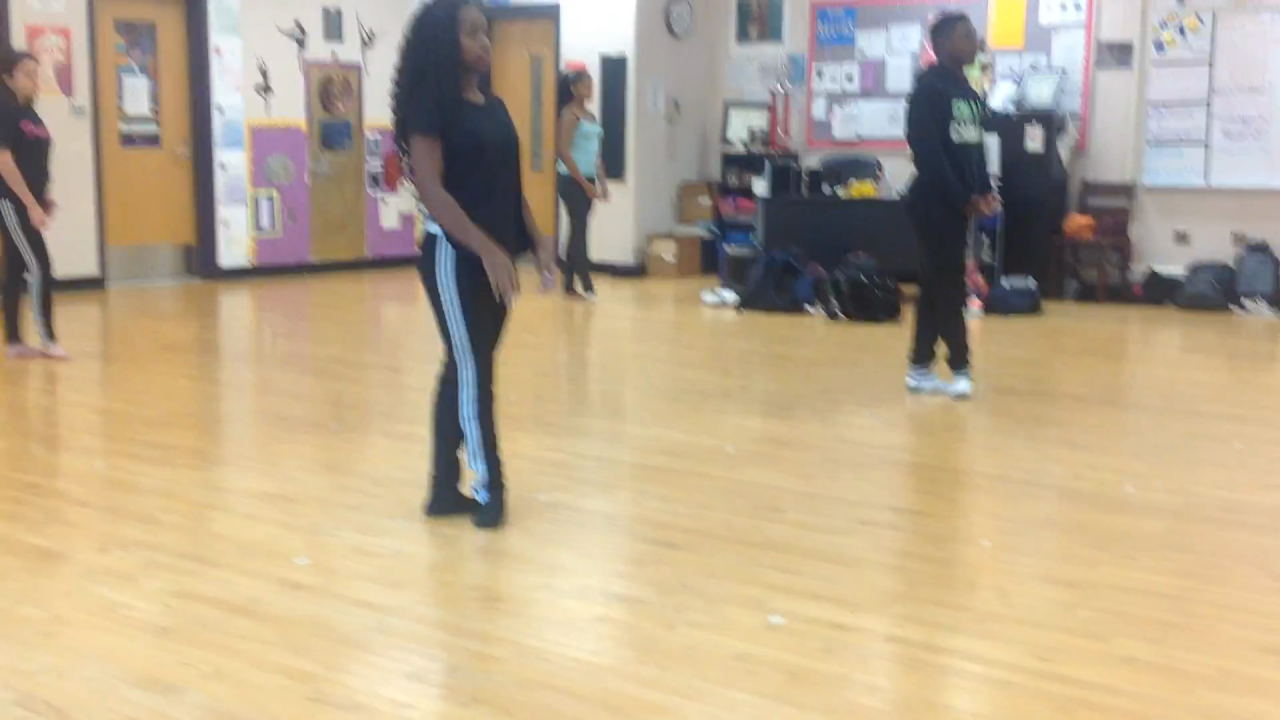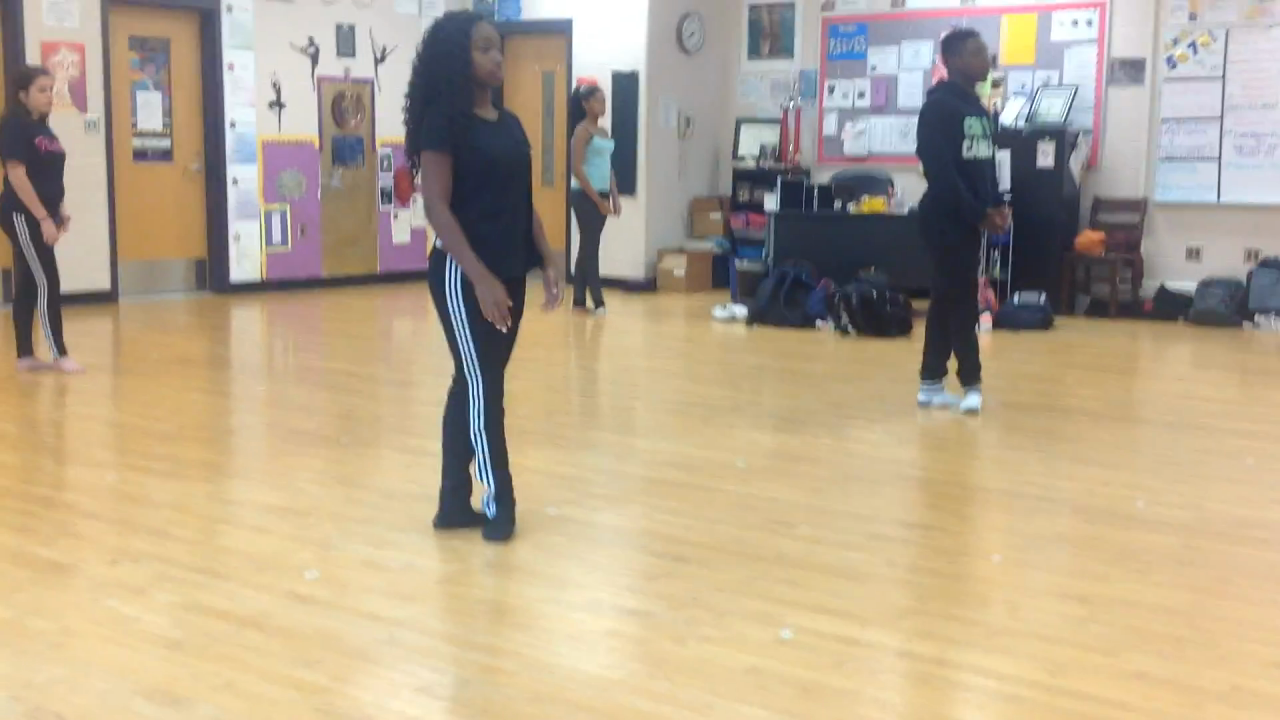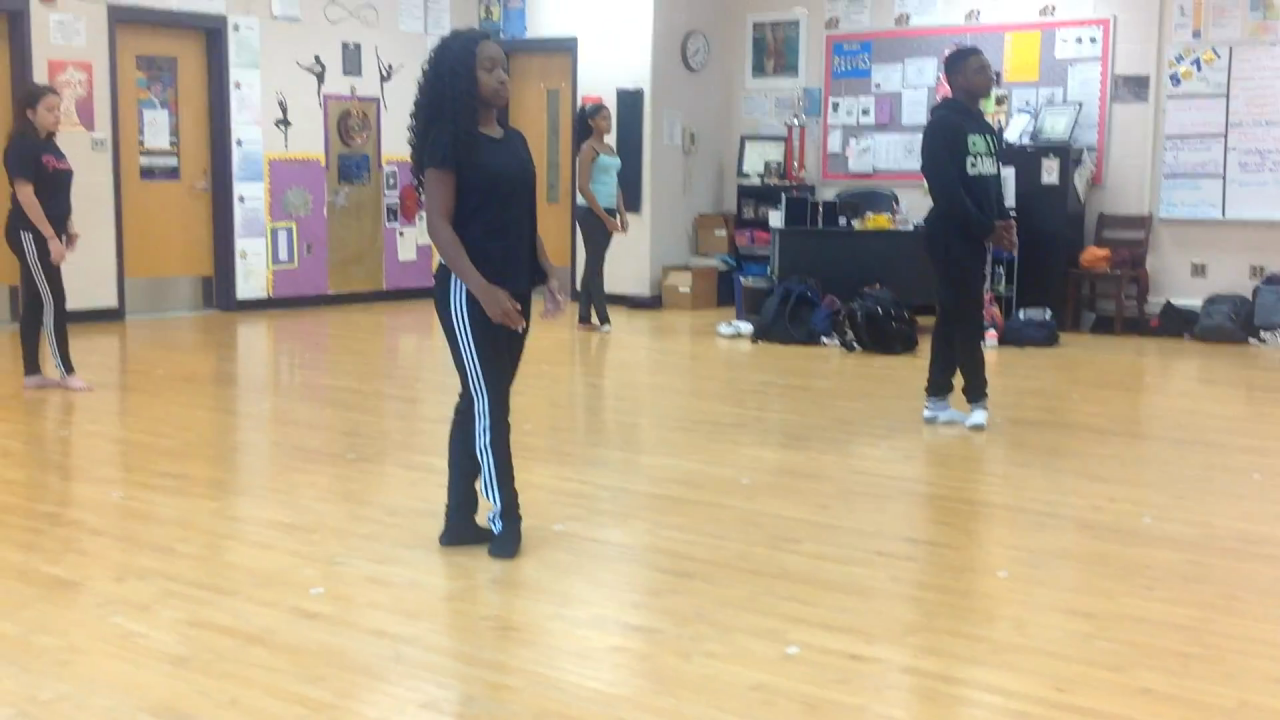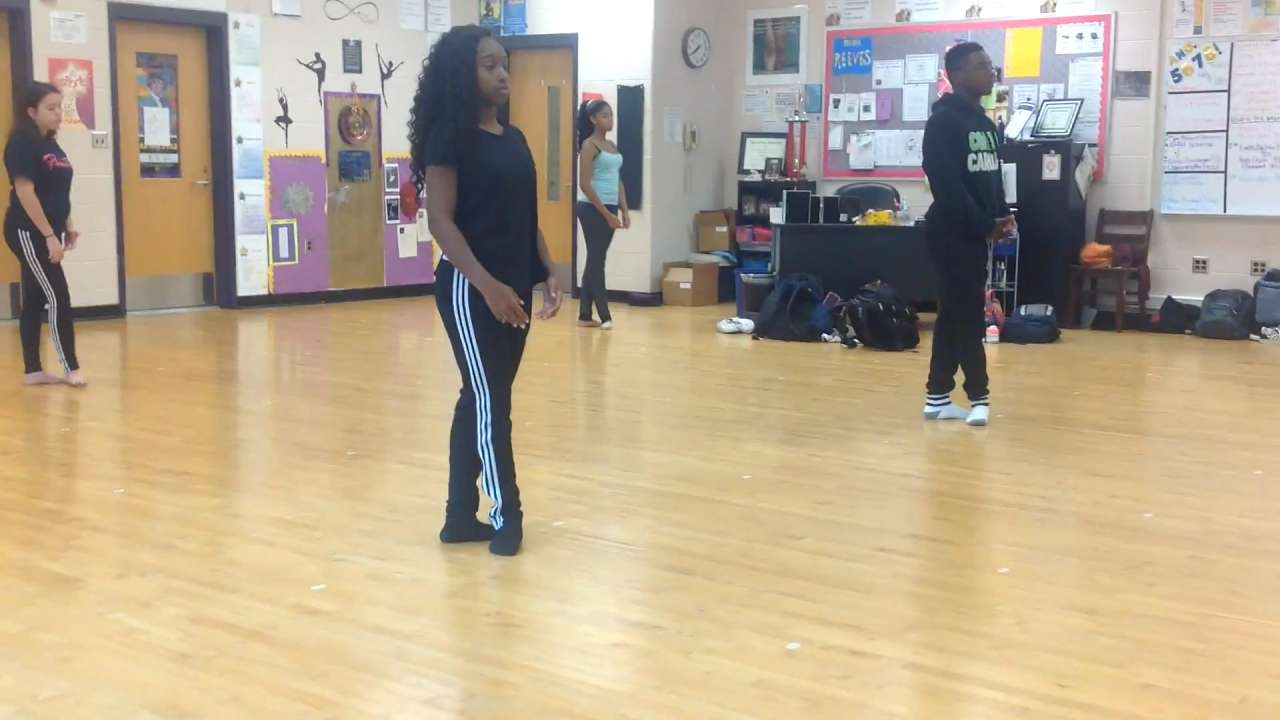
dt=0.2s
person 1, frame 1
left shoulder: (494, 106)
right shoulder: (431, 105)
right elbow: (431, 188)
left wrist: (539, 244)
right wrist: (487, 251)
left hip: (497, 255)
right hip: (455, 254)
left knee: (465, 369)
right knee: (471, 369)
left ankle: (446, 488)
right ankle: (488, 488)
person 1, frame 2
left shoulder: (509, 122)
right shoulder: (444, 121)
right elbow: (437, 207)
left wrist: (546, 260)
right wrist: (479, 278)
left hip: (507, 272)
right hip: (464, 272)
left knee: (474, 384)
right knee: (482, 385)
left ankle: (454, 504)
right ankle: (498, 503)
person 1, frame 3
left shoulder: (514, 140)
right shoulder: (448, 139)
right elbow: (438, 223)
left wrist: (548, 274)
right wrist: (481, 289)
left hip: (512, 289)
right hip: (469, 290)
left knee: (480, 402)
right knee: (488, 403)
left ankle: (460, 519)
right ankle: (504, 520)
person 1, frame 4
left shoulder: (513, 137)
right shoulder: (449, 136)
right elbow: (441, 220)
left wrist: (546, 272)
right wrist: (486, 284)
left hip: (514, 286)
right hip: (470, 286)
left knee: (481, 400)
right knee: (489, 400)
left ankle: (461, 516)
right ankle: (505, 516)
person 2, frame 1
left shoulder: (968, 92)
right shoulder: (928, 90)
left elbow: (975, 148)
right elbow: (927, 153)
left wrist: (984, 191)
right wrist: (963, 199)
left hip: (960, 204)
right hip: (936, 203)
left knee: (937, 284)
right knee: (948, 285)
left ankle: (920, 368)
right ankle: (960, 368)
person 2, frame 2
left shoulder: (979, 109)
right shoulder: (939, 107)
left elbow: (986, 164)
right elbow: (939, 170)
left wrist: (996, 206)
right wrist: (978, 213)
left hip: (971, 219)
right hip: (947, 219)
left knee: (948, 300)
right knee: (961, 300)
left ankle: (932, 383)
right ankle: (971, 384)
person 2, frame 3
left shoulder: (984, 126)
right shoulder: (942, 124)
left elbow: (991, 181)
right elbow: (945, 187)
left wrist: (1002, 220)
right wrist: (985, 228)
left hip: (975, 235)
right hip: (952, 236)
left knee: (953, 316)
right knee: (967, 317)
left ankle: (937, 399)
right ankle: (977, 400)
person 2, frame 4
left shoulder: (985, 122)
right shoulder: (944, 120)
left elbow: (993, 176)
right elbow: (946, 183)
left wrist: (1001, 216)
right wrist: (986, 224)
left hip: (976, 232)
right hip: (953, 232)
left knee: (955, 313)
right knee: (968, 314)
left ankle: (938, 396)
right ankle: (978, 396)
person 3, frame 1
left shoulder: (30, 114)
left wrist: (45, 197)
right wrist: (31, 204)
left hip: (26, 202)
right knee: (38, 268)
right ankle: (48, 340)
person 3, frame 2
left shoulder: (43, 128)
left wrist: (59, 212)
right wrist: (44, 218)
left hip: (39, 217)
left knee: (28, 284)
right knee: (47, 283)
left ankle: (25, 356)
right ankle: (59, 355)
person 3, frame 3
left shoulder: (51, 147)
right shoulder: (21, 145)
right elbow: (25, 195)
left wrist: (68, 229)
right wrist: (51, 237)
left hip: (46, 235)
right hip: (30, 234)
left knee: (35, 302)
right knee: (53, 301)
left ankle: (33, 373)
right ankle: (66, 372)
person 3, frame 4
left shoulder: (51, 145)
right shoulder: (22, 143)
right elbow: (25, 192)
left wrist: (67, 226)
right wrist: (50, 235)
left hip: (46, 232)
right hip: (29, 232)
left knee: (35, 300)
right knee: (57, 297)
left ankle: (33, 370)
right ankle: (71, 368)
person 4, frame 1
left shoulder: (591, 116)
right shoulder: (569, 114)
right elbow: (564, 153)
left wrist: (601, 182)
right wrist: (585, 183)
left hip: (587, 180)
right hip: (572, 180)
left knee: (578, 231)
right knee: (579, 231)
left ankle: (570, 286)
right ankle: (587, 287)
person 4, frame 2
left shoulder: (603, 132)
right shoulder: (582, 131)
right elbow: (577, 169)
left wrist: (614, 197)
right wrist: (597, 199)
left hip: (601, 195)
right hip: (585, 195)
left knee: (588, 247)
right knee: (590, 247)
left ankle: (579, 301)
right ankle: (598, 302)
person 4, frame 3
left shoulder: (610, 149)
right shoulder: (588, 148)
right elbow: (583, 186)
left wrist: (621, 214)
right wrist: (605, 217)
left hip: (607, 212)
right hip: (591, 212)
left knee: (594, 264)
right knee: (596, 264)
left ankle: (584, 318)
right ankle: (603, 319)
person 4, frame 4
left shoulder: (612, 145)
right shoulder: (589, 145)
right elbow: (584, 183)
left wrist: (624, 210)
right wrist: (606, 214)
left hip: (609, 209)
right hip: (592, 209)
left knee: (595, 261)
right knee: (597, 261)
left ankle: (585, 315)
right ankle: (604, 316)
